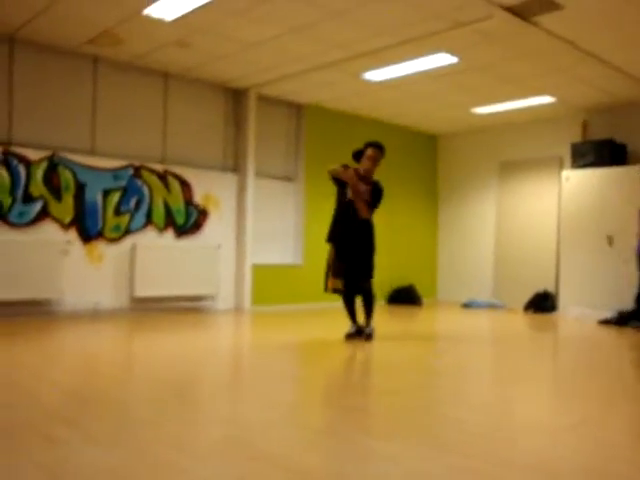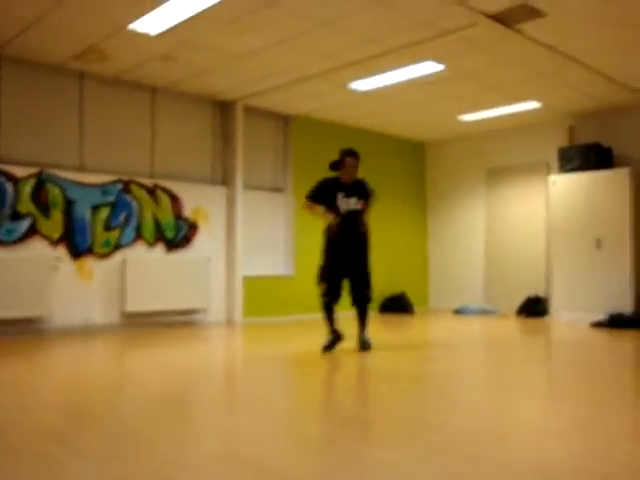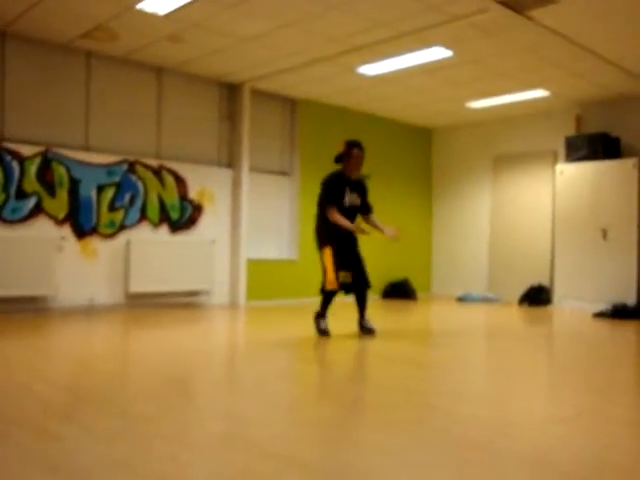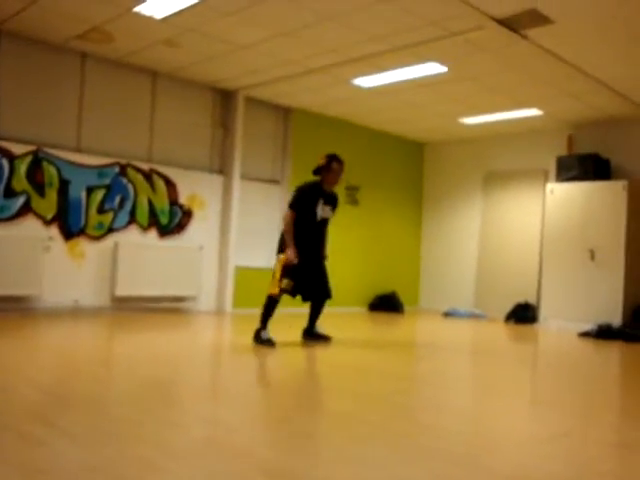
dt=0.5s
person 1, frame 1
left shoulder: (375, 187)
right shoulder: (347, 172)
left elbow: (365, 214)
right elbow: (333, 170)
left wrist: (357, 192)
right wrist: (355, 181)
left hip: (363, 241)
right hip: (340, 239)
left knee: (364, 284)
right knee: (343, 284)
left ankle: (368, 325)
right ankle: (355, 325)
person 1, frame 2
left shoulder: (361, 186)
right shoulder: (327, 185)
right elbow: (308, 203)
left wrist: (364, 217)
right wrist: (325, 214)
left hip: (358, 249)
right hip: (335, 248)
left knee: (362, 292)
right knee: (327, 291)
left ankle: (363, 334)
right ankle: (332, 332)
person 1, frame 3
left shoulder: (360, 185)
right shoulder: (332, 181)
left elbow: (365, 215)
right elbow: (331, 213)
left wrist: (384, 229)
right wrist: (350, 225)
left hip: (348, 238)
right hip: (329, 236)
left knee: (360, 279)
right knee: (336, 278)
left ankle: (363, 320)
right ankle: (321, 316)
person 1, frame 4
left shoulder: (333, 198)
right shoulder: (306, 190)
right elbow: (289, 216)
left wrist: (322, 251)
right wrist: (290, 248)
left hip: (312, 251)
right hip: (293, 247)
left knee: (322, 290)
right knee: (281, 286)
left ankle: (310, 329)
right ankle: (262, 330)
